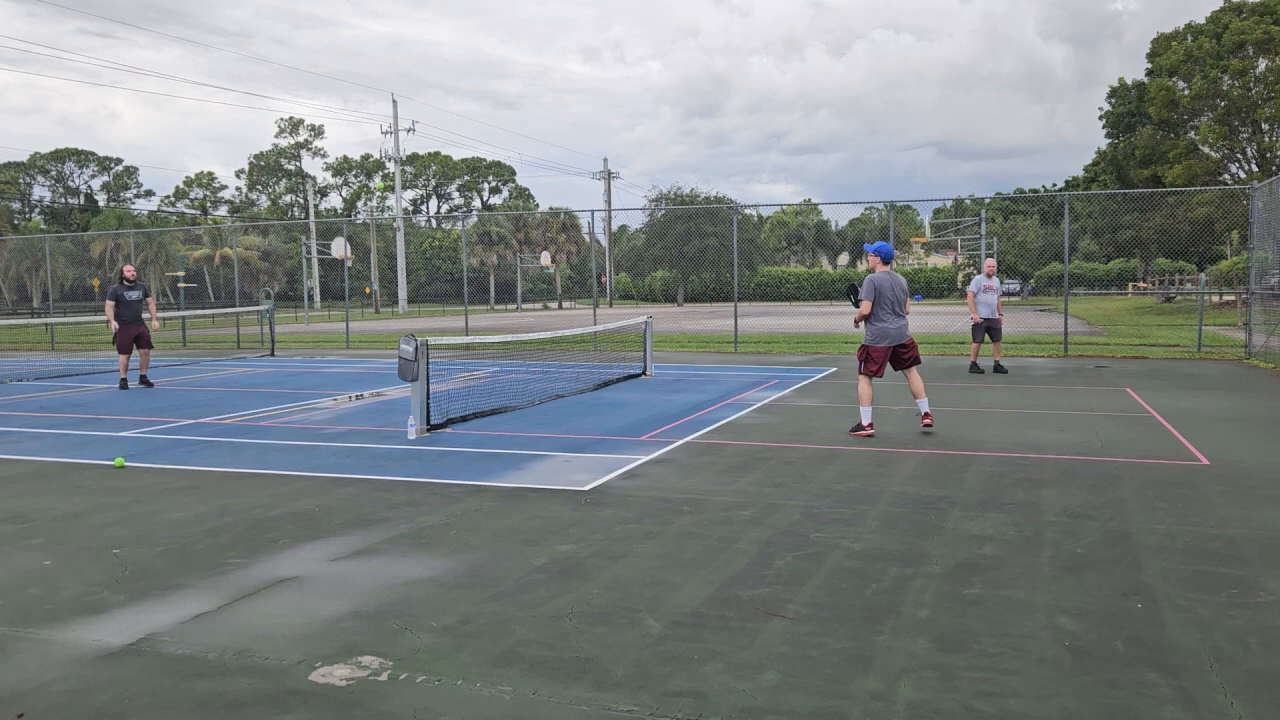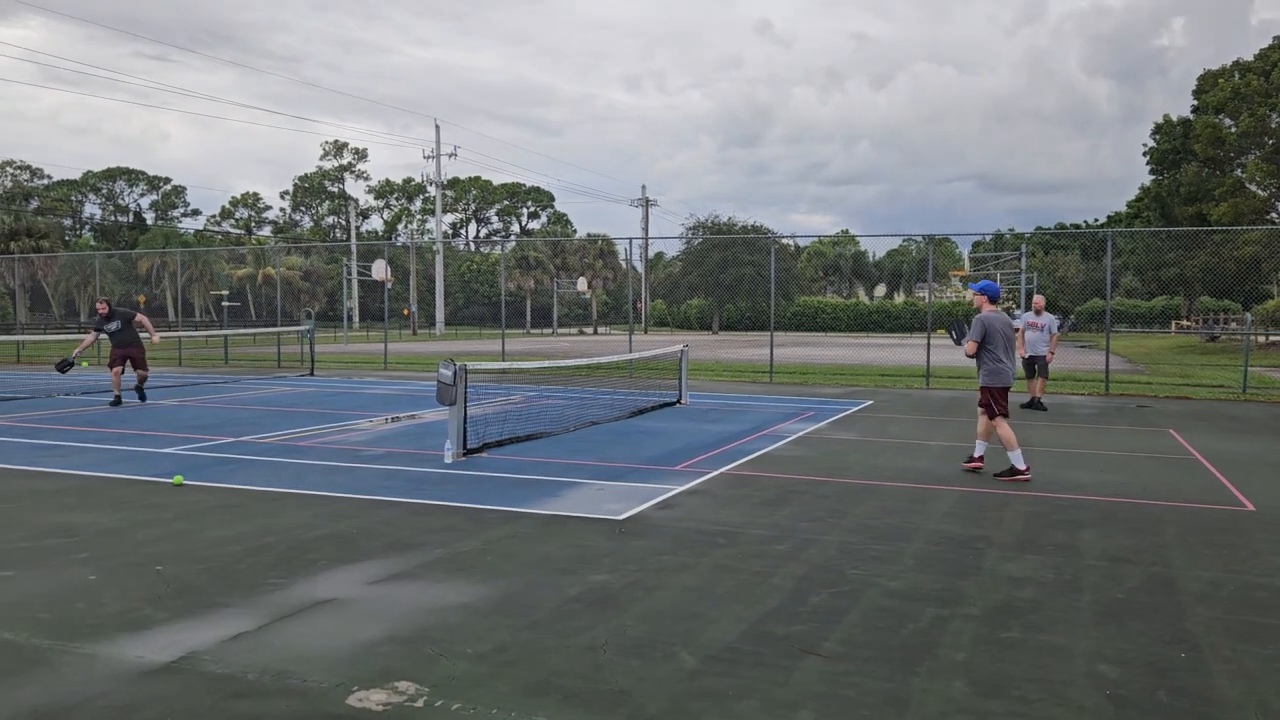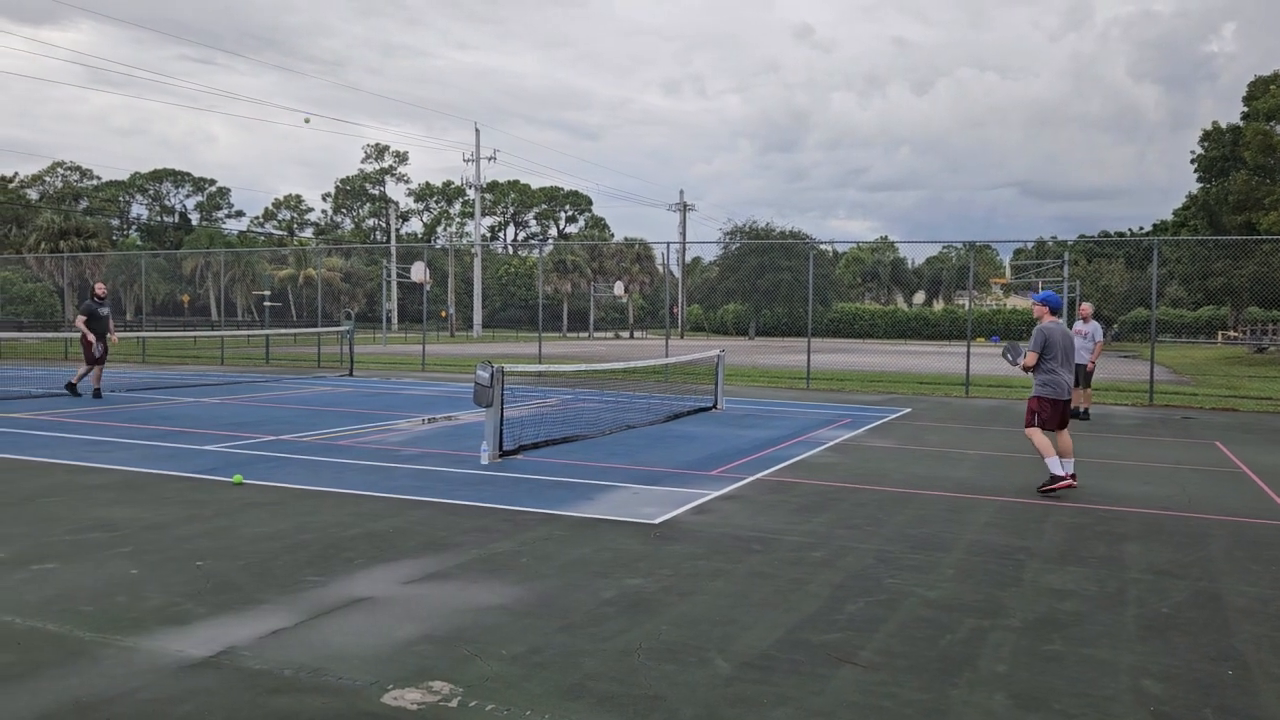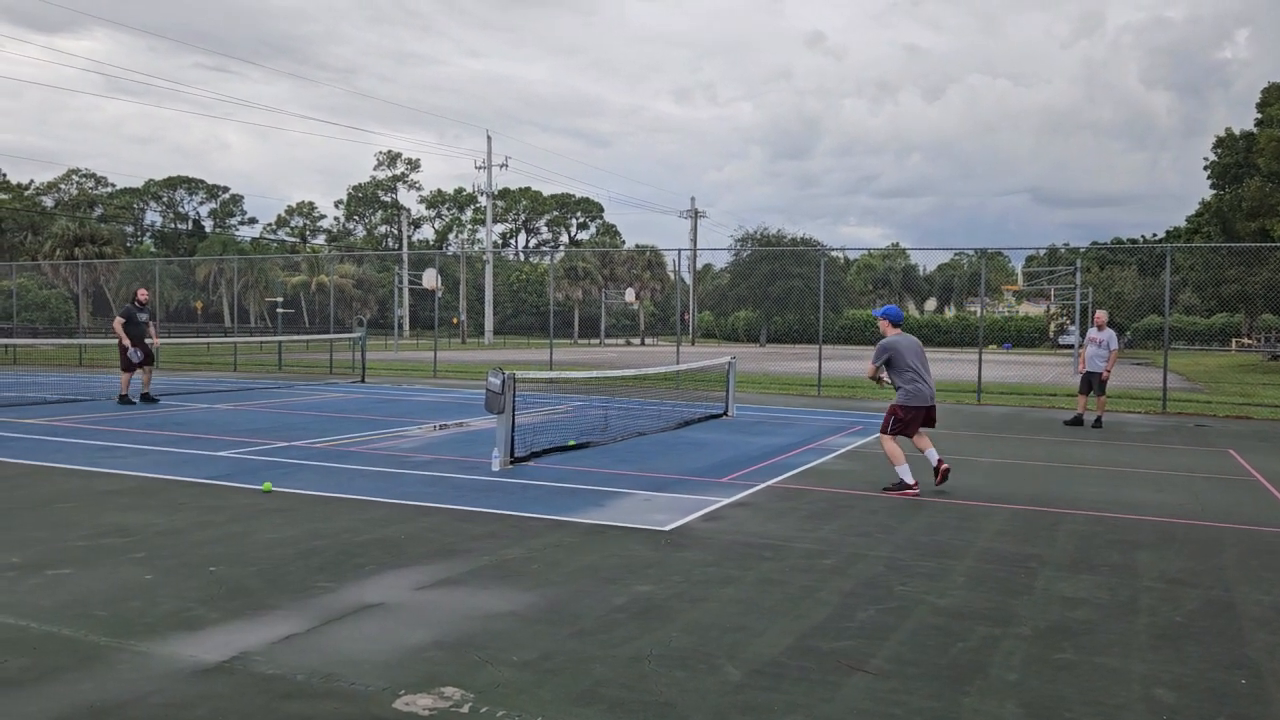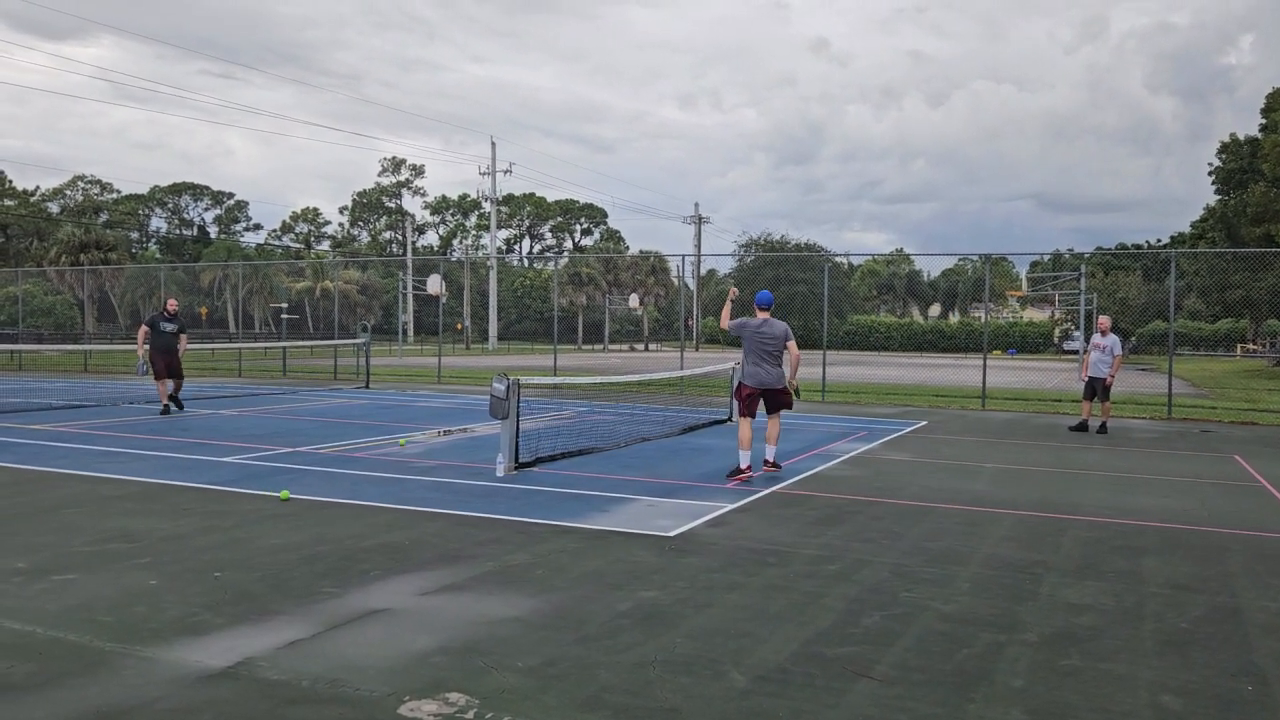
dt=1s
person 1, frame 1
left shoulder: (872, 280)
right shoulder: (901, 280)
left elbow: (864, 310)
right elbow: (907, 309)
left wrist: (857, 319)
left hip: (877, 338)
right hip: (901, 335)
left knee: (865, 378)
right knee: (911, 372)
left ankle: (866, 424)
right ankle: (926, 413)
person 1, frame 2
left shoulder: (981, 319)
right shoulder: (1006, 319)
left elbow: (970, 351)
left wrist: (966, 348)
left hip: (992, 378)
right hip: (1005, 375)
left knee: (998, 421)
right knee: (983, 412)
left ankle: (1020, 468)
right ankle: (978, 456)
person 1, frame 3
left shoulder: (1042, 330)
right shoulder: (1065, 331)
left elbow: (1030, 362)
left wrist: (1024, 366)
right wrist: (1035, 366)
left hip: (1046, 390)
right hip: (1064, 389)
left knee: (1033, 431)
right knee: (1061, 430)
left ankle: (1059, 475)
right ankle: (1068, 473)
person 1, frame 4
left shoulder: (886, 344)
right shoulder: (914, 340)
left elbow: (871, 373)
left wrist: (879, 378)
left hip: (910, 399)
right hip: (927, 397)
left knee: (886, 438)
right knee: (915, 433)
left ankle: (909, 483)
right ankle: (937, 463)
person 1, frame 5
left shoulder: (745, 324)
right shoulder: (782, 327)
left elbow: (723, 324)
right elbow: (795, 354)
left wrist: (730, 300)
right wrist: (792, 378)
left hip: (751, 382)
right hip: (776, 382)
left knee: (744, 421)
right knee: (774, 418)
left ankle: (744, 467)
right ankle: (769, 460)
